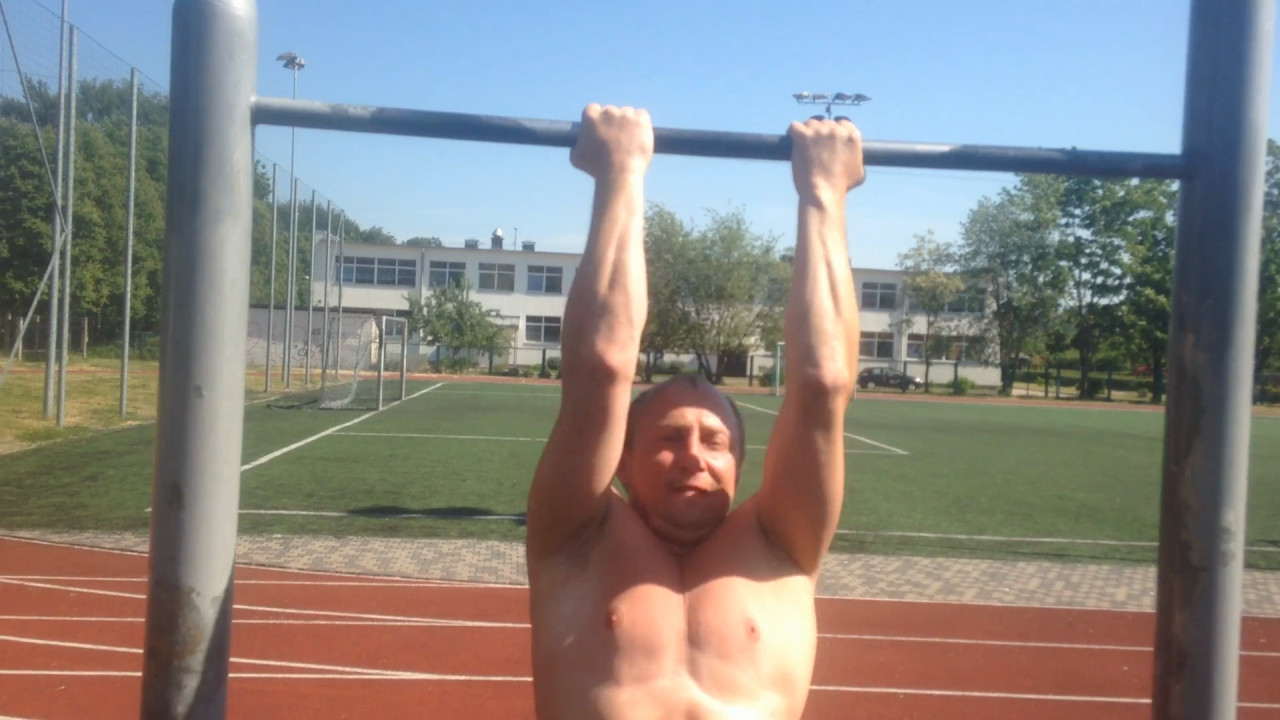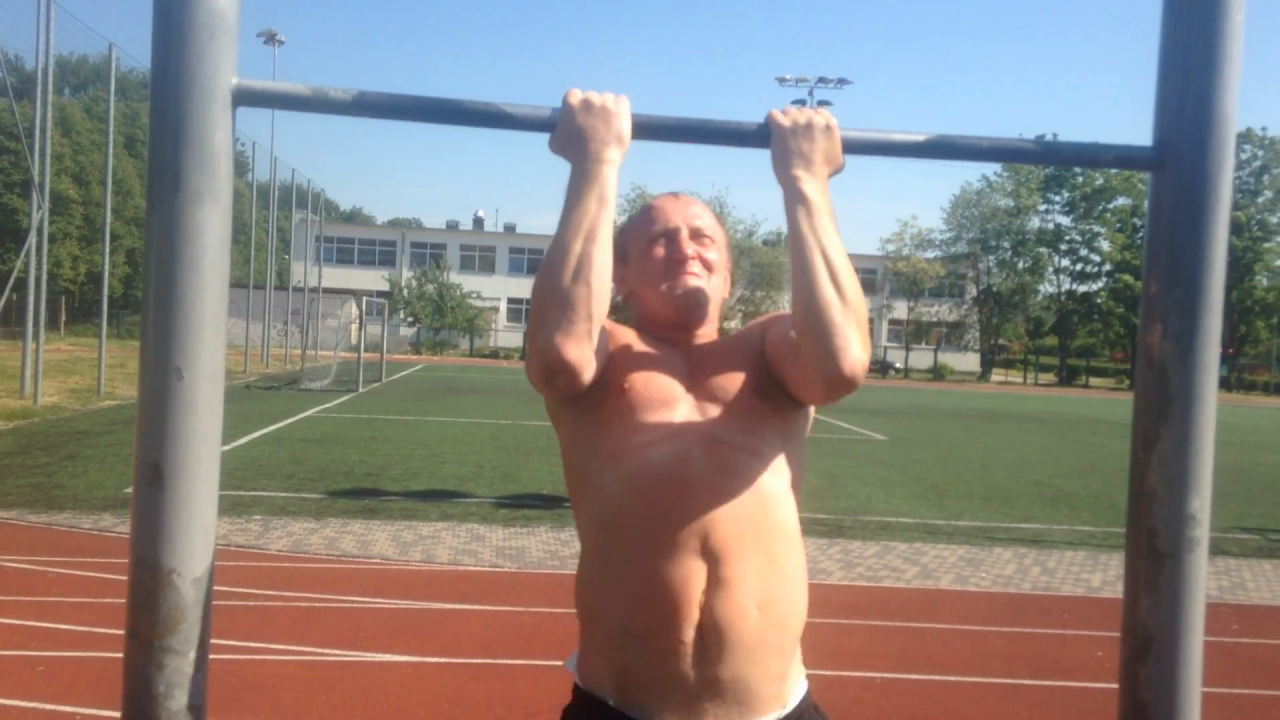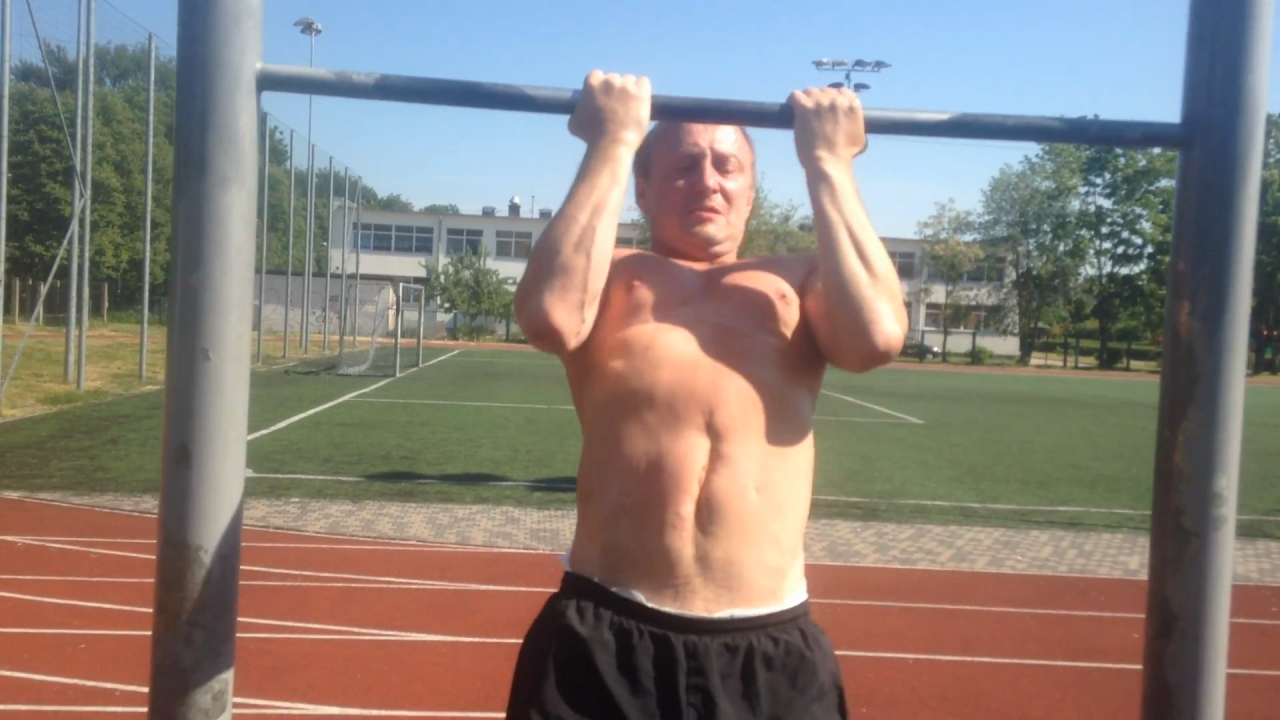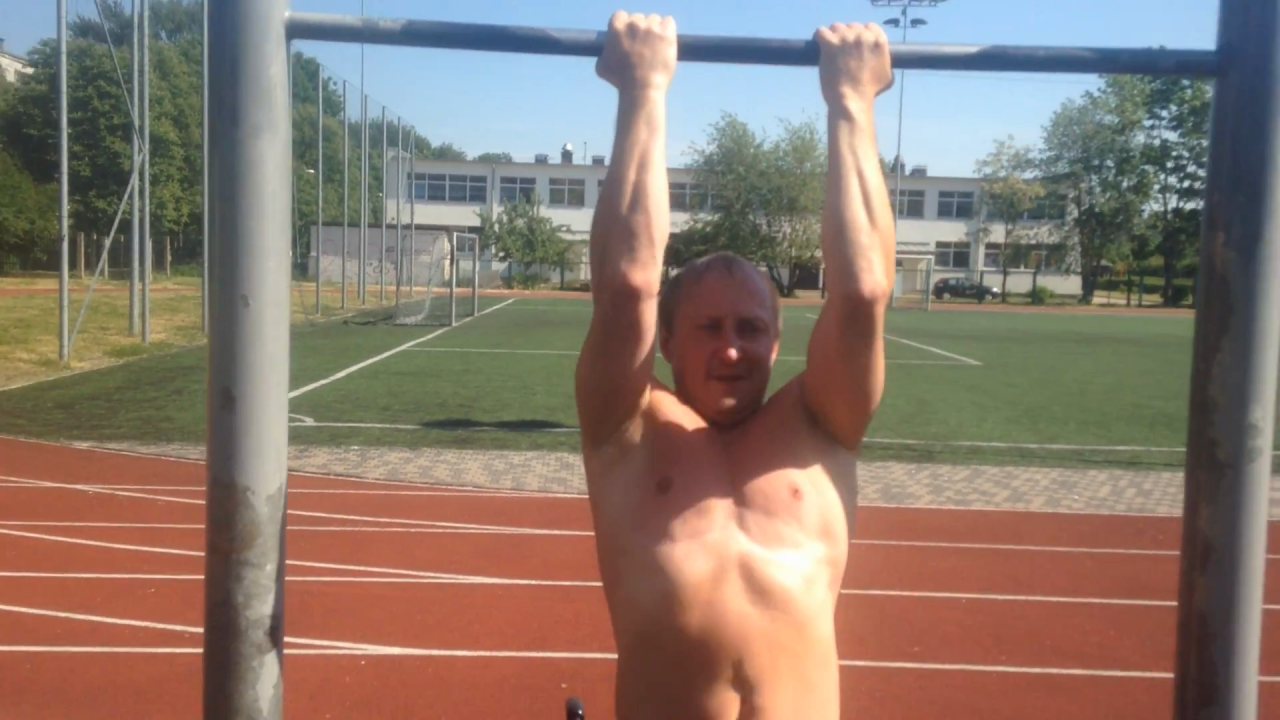
dt=1s
person 1, frame 1
left shoulder: (775, 559)
right shoulder: (582, 552)
left elbow: (823, 380)
right elbow: (604, 368)
left wrist: (823, 189)
right wrist: (621, 175)
person 1, frame 2
left shoulder: (769, 345)
right shoulder: (600, 354)
left elbow: (843, 360)
right elbow: (560, 348)
left wrist: (805, 179)
right wrist: (598, 160)
person 1, frame 3
left shoulder: (796, 283)
right shoulder: (611, 278)
left elbow: (877, 335)
right elbow: (551, 316)
left wrist: (828, 159)
right wrist: (613, 141)
right hip: (604, 639)
person 1, frame 4
left shoulder: (817, 438)
right shoulder: (634, 437)
left elbow: (862, 290)
right elbow: (628, 282)
left wrist: (850, 103)
right wrist: (645, 89)
